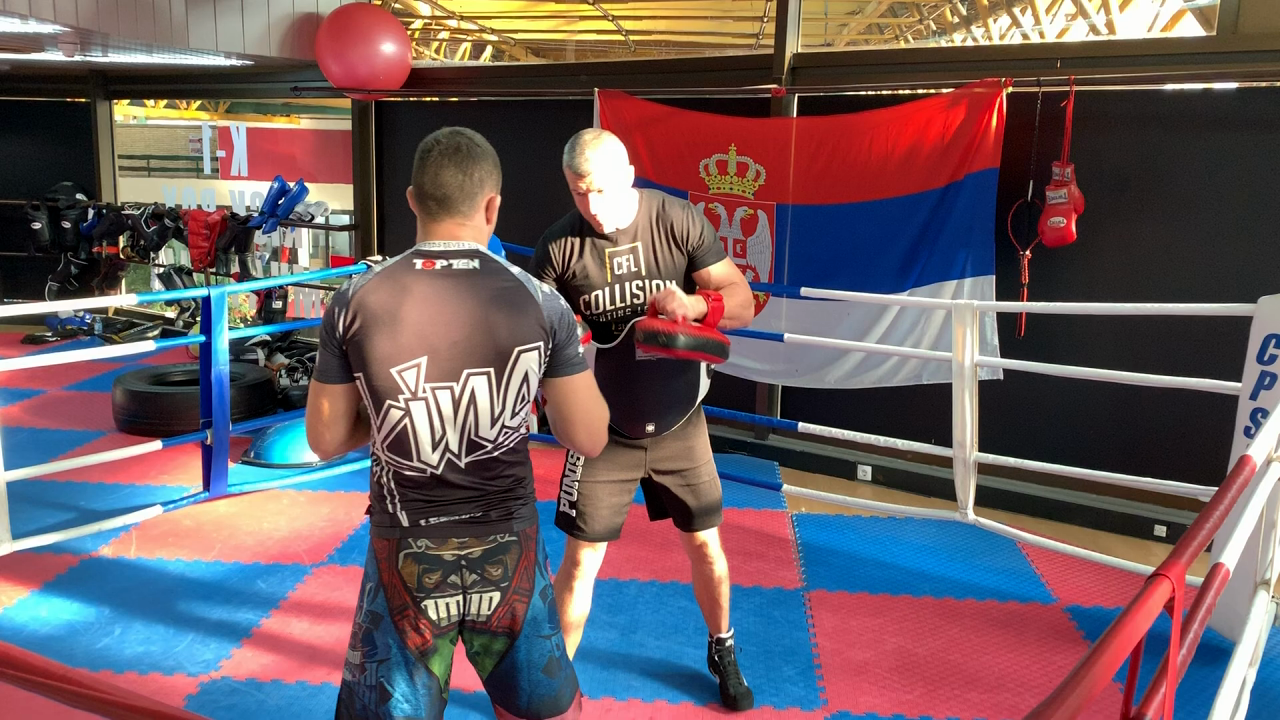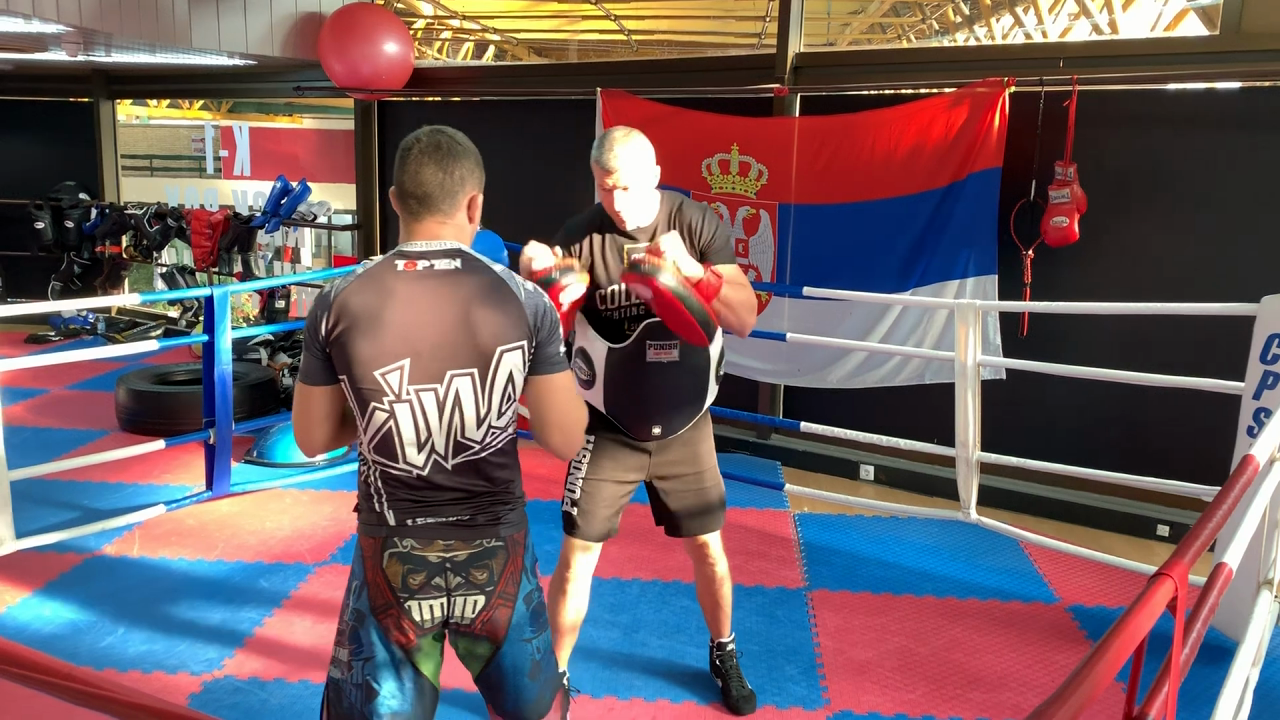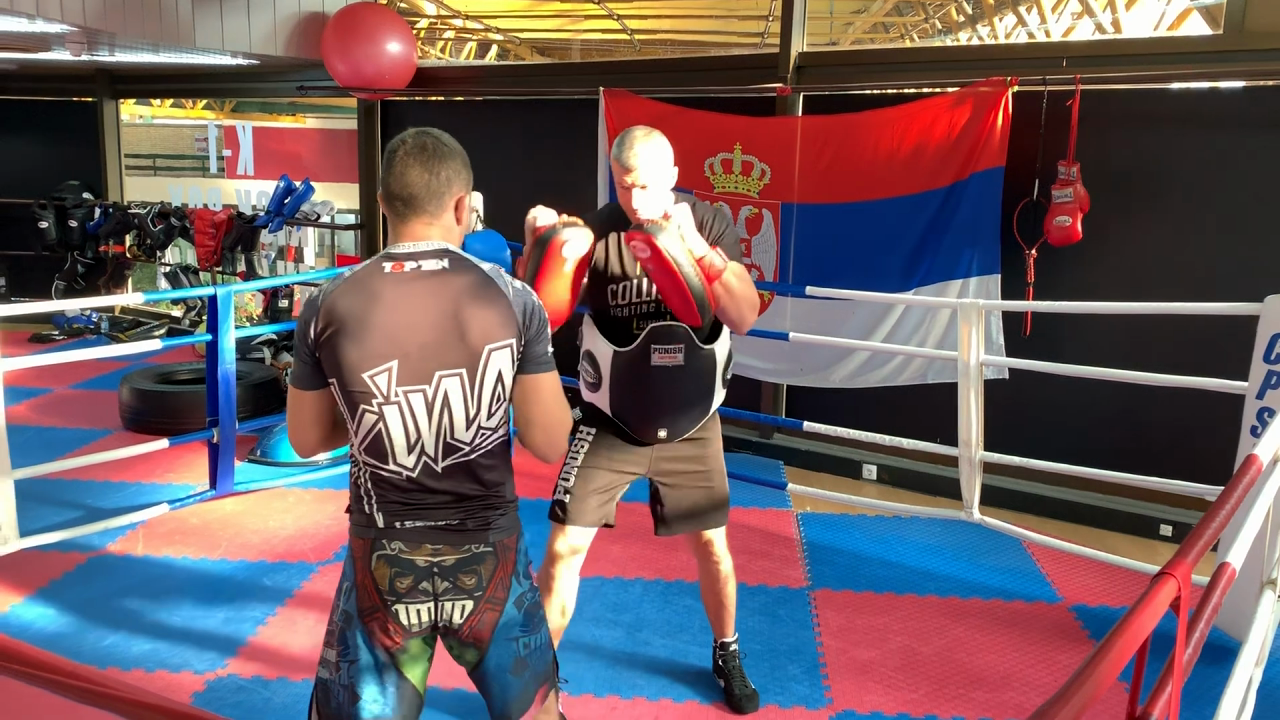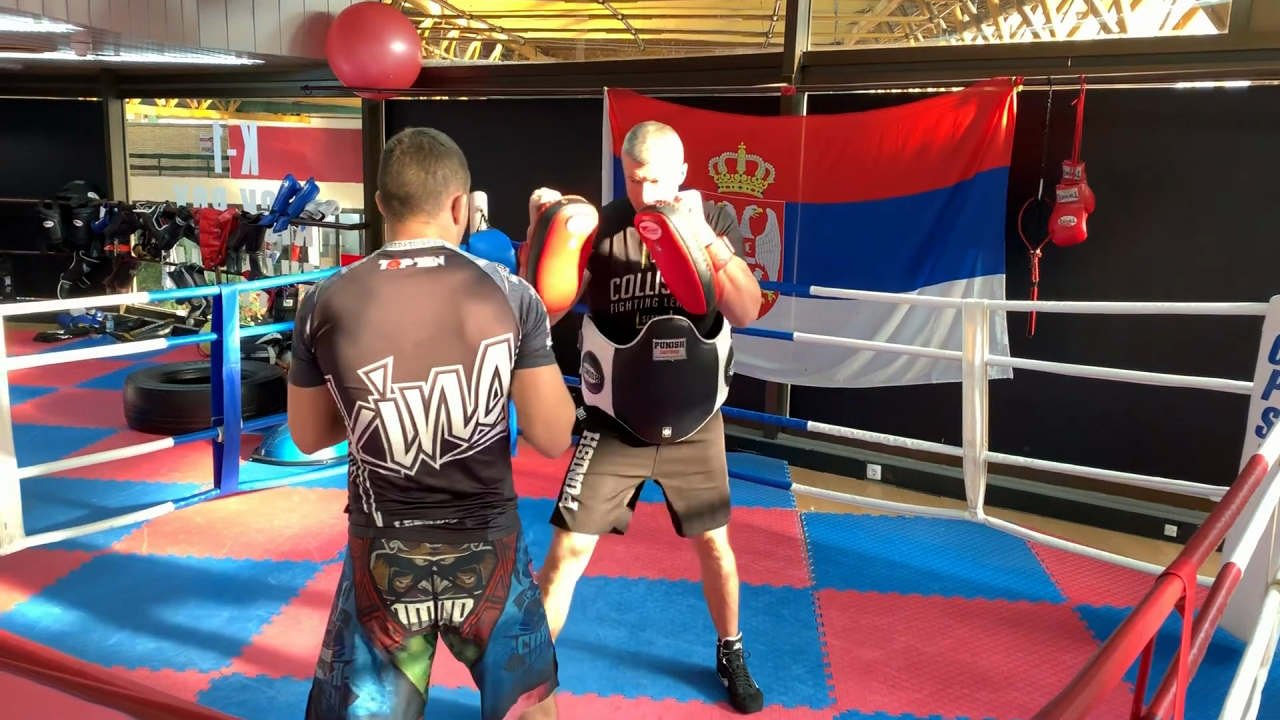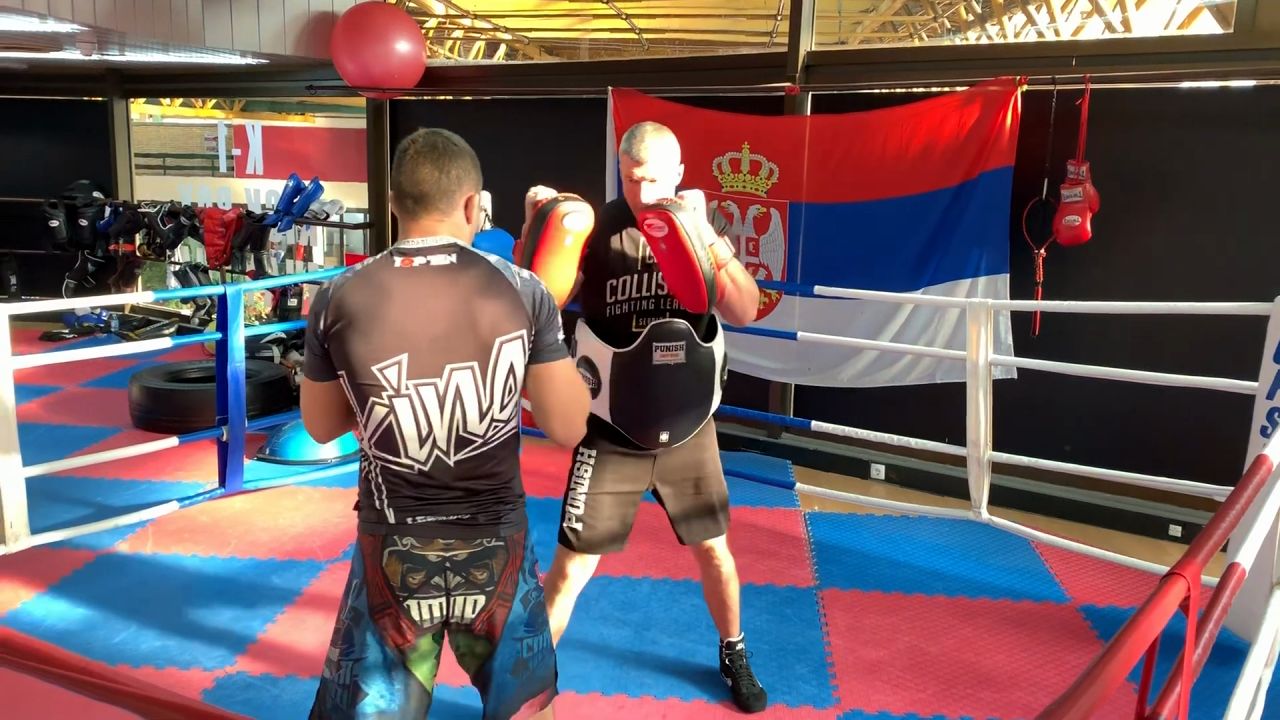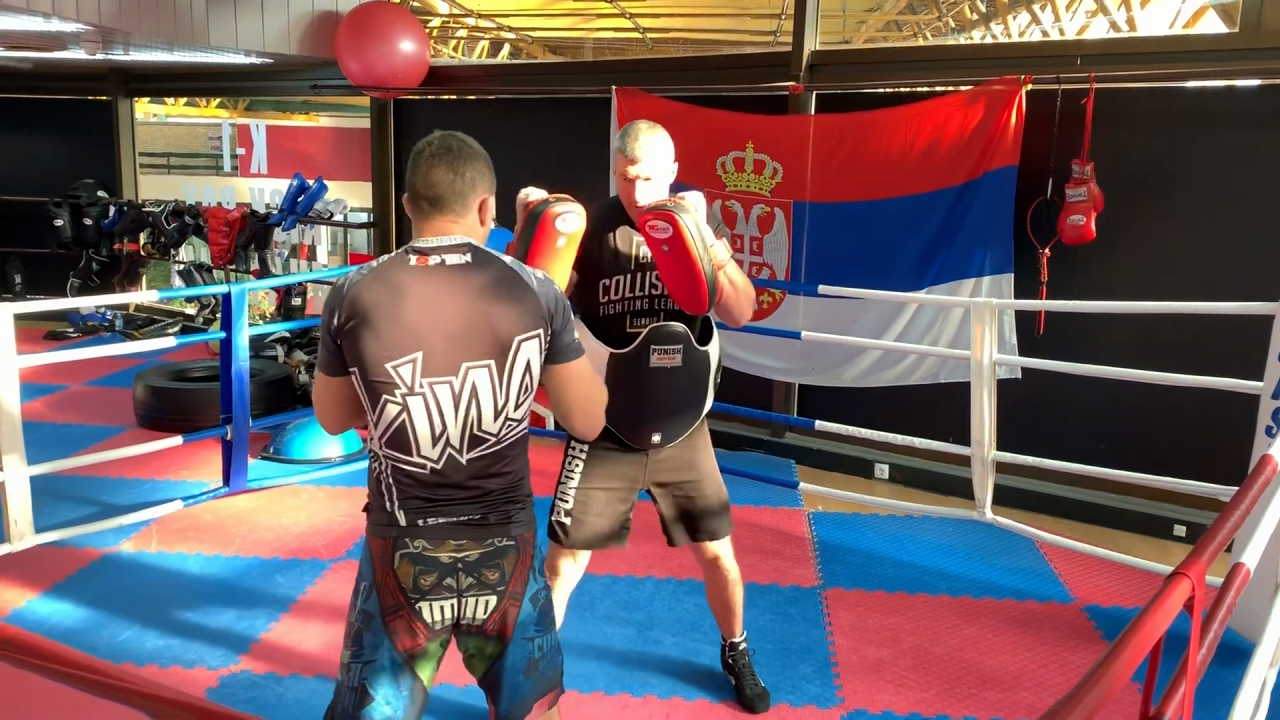
dt=0.1s
person 1, frame 1
left shoulder: (356, 301)
right shoulder: (539, 302)
left elbow: (326, 442)
right elbow: (589, 438)
left hip: (407, 558)
right hip: (506, 550)
person 1, frame 2
left shoulder: (339, 304)
right shoulder: (523, 300)
left elbow: (313, 440)
right elbow: (565, 441)
left hip: (394, 558)
right hip: (494, 552)
person 1, frame 3
left shoulder: (328, 306)
right shoulder: (511, 300)
left elbow: (307, 440)
right elbow: (551, 443)
left hip: (384, 560)
right hip: (487, 552)
person 1, frame 4
left shoulder: (325, 304)
right shoulder: (509, 294)
left elbow: (307, 436)
right elbow: (553, 438)
left hip: (384, 558)
right hip: (486, 551)
person 1, frame 5
left shoulder: (338, 299)
right shoulder: (521, 291)
left elbow: (322, 425)
right elbow: (569, 427)
left hip: (393, 556)
right hip: (493, 549)
person 1, frame 6
left shoulder: (352, 297)
right shoulder: (535, 291)
left elbow: (333, 418)
right elbow: (587, 422)
left hip: (403, 557)
right hip: (503, 549)
person 2, frame 1
left shoulder: (682, 222)
right shoulder: (561, 242)
left elbow: (742, 309)
left wrist: (692, 307)
left hip: (677, 419)
right hip: (602, 423)
left knee: (705, 543)
right knee: (581, 557)
left ankle: (722, 651)
person 2, frame 2
left shoulder: (698, 223)
right shoulder: (579, 238)
left elbow: (745, 316)
left wrist: (692, 273)
right wrist: (531, 278)
left hip: (683, 420)
right hip: (607, 423)
left knee: (707, 546)
right knee: (576, 557)
left ankle: (724, 656)
person 2, frame 3
left shoulder: (709, 224)
right shoulder: (593, 230)
left elbow: (744, 317)
right elbow: (539, 313)
left wrist: (696, 250)
right wrist: (536, 248)
left hip: (690, 421)
right hip: (611, 420)
left knee: (711, 543)
right knee: (566, 546)
left ankle: (727, 655)
person 2, frame 4
left shoulder: (713, 220)
right shoulder: (598, 227)
left elbow: (746, 311)
right wrist: (539, 234)
left hip: (693, 421)
right hip: (615, 422)
left knee: (714, 543)
right knee: (569, 551)
left ankle: (731, 654)
person 2, frame 5
left shoulder: (706, 224)
right shoulder: (593, 230)
left elbow: (745, 312)
left wrist: (706, 238)
right wrist: (537, 232)
left hip: (688, 427)
right hip: (610, 433)
left knee: (713, 550)
right knee: (572, 566)
left ankle: (733, 653)
person 2, frame 6
left shoulder: (700, 224)
right shoulder: (587, 228)
left elbow: (740, 312)
left wrist: (704, 240)
left hip: (681, 427)
right hip: (603, 431)
left knee: (716, 553)
right knee: (564, 563)
left ankle: (736, 653)
